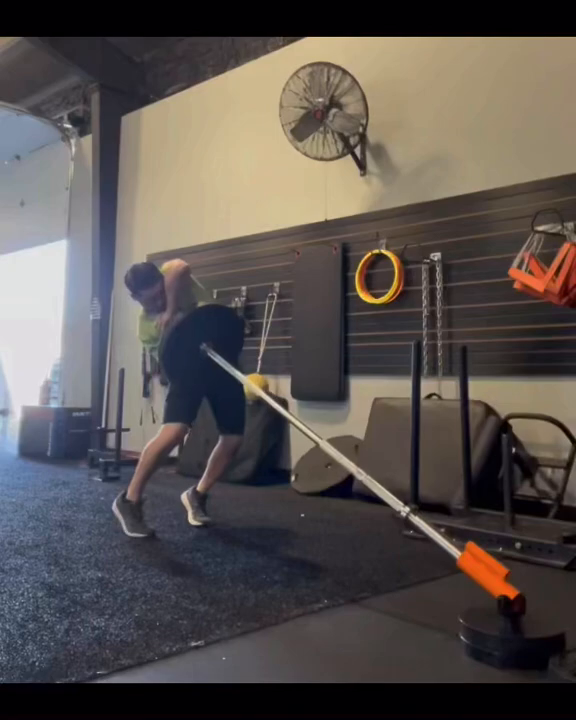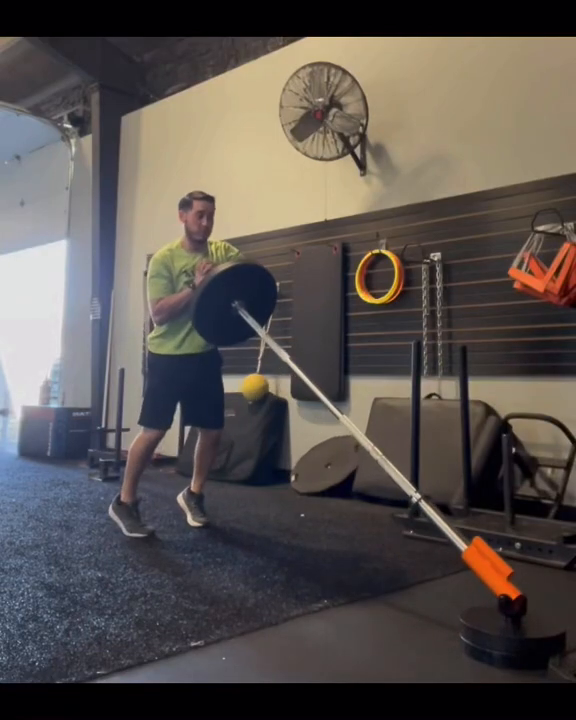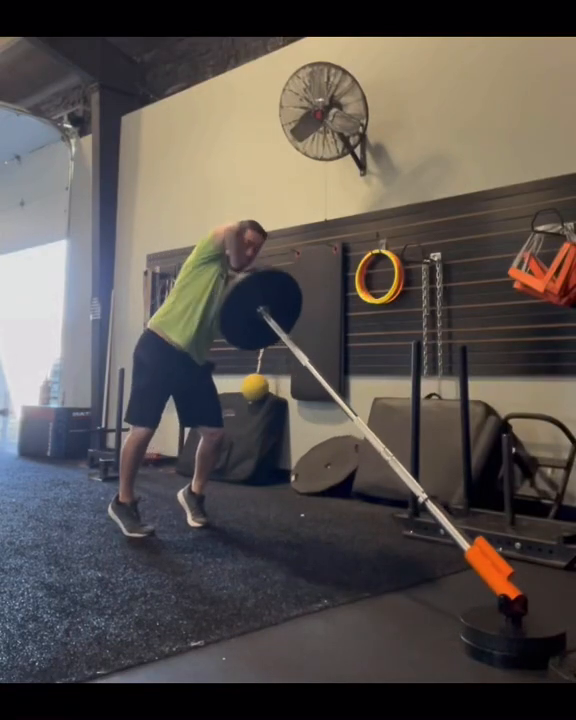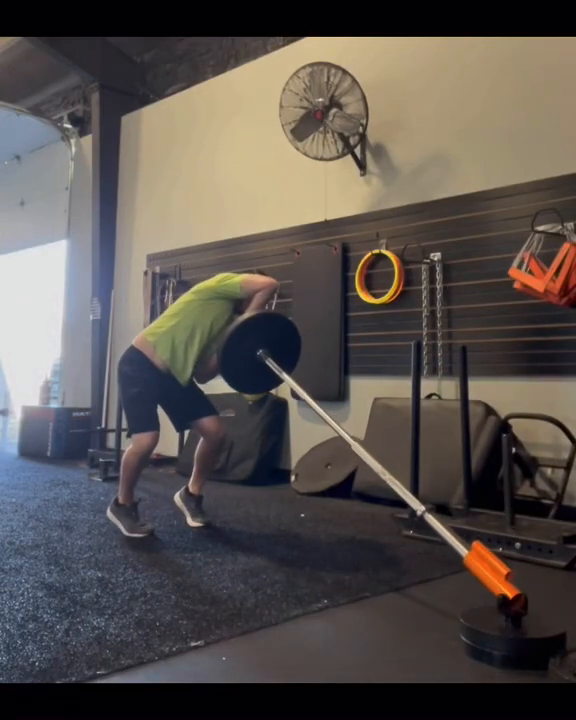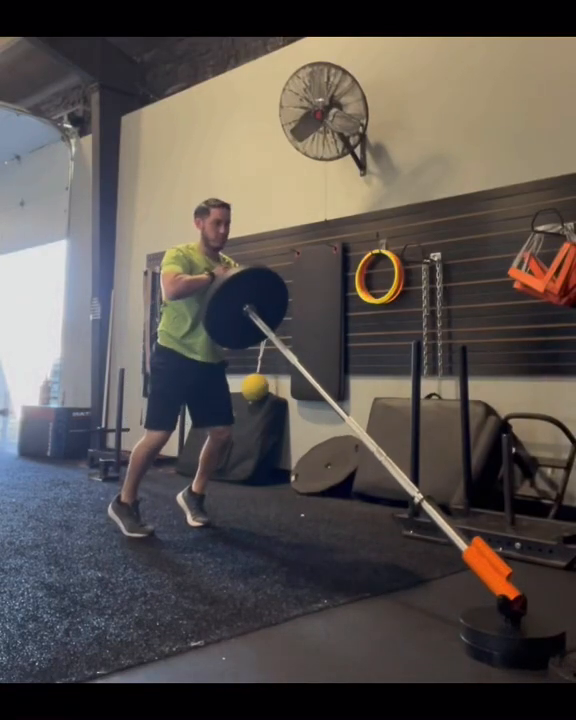
dt=1s
person 1, frame 1
left shoulder: (171, 275)
right shoulder: (147, 328)
left elbow: (181, 269)
right elbow: (170, 366)
left wrist: (171, 313)
left hip: (223, 361)
right hip: (188, 369)
left knee: (233, 438)
right knee: (173, 432)
left ankle: (197, 495)
right ankle: (129, 501)
person 1, frame 2
left shoulder: (224, 252)
right shoulder: (164, 258)
right elbow: (158, 313)
right wrist: (194, 287)
left hip: (205, 356)
right hip: (167, 357)
left knee: (212, 432)
right knee: (153, 432)
left ankle: (193, 495)
right ankle: (124, 502)
person 1, frame 3
right shoulder: (209, 255)
right elbow: (231, 231)
right wrist: (234, 266)
left hip: (193, 359)
right hip: (159, 349)
left knee: (214, 433)
right knee: (143, 429)
left ankle: (194, 495)
right ankle: (123, 502)
person 1, frame 4
left shoulder: (226, 322)
right shoulder: (221, 285)
left elbow: (202, 375)
right elbow: (268, 284)
left hip: (175, 374)
right hip: (142, 365)
left knee: (215, 432)
right knee: (146, 440)
left ankle: (192, 495)
right ankle: (122, 505)
person 1, frame 5
left shoulder: (231, 266)
right shoulder: (180, 254)
right elbow: (172, 290)
right wrist: (211, 276)
left hip: (210, 360)
right hip: (174, 357)
left knee: (222, 433)
right knee: (158, 435)
left ankle: (194, 495)
right ankle: (124, 503)
